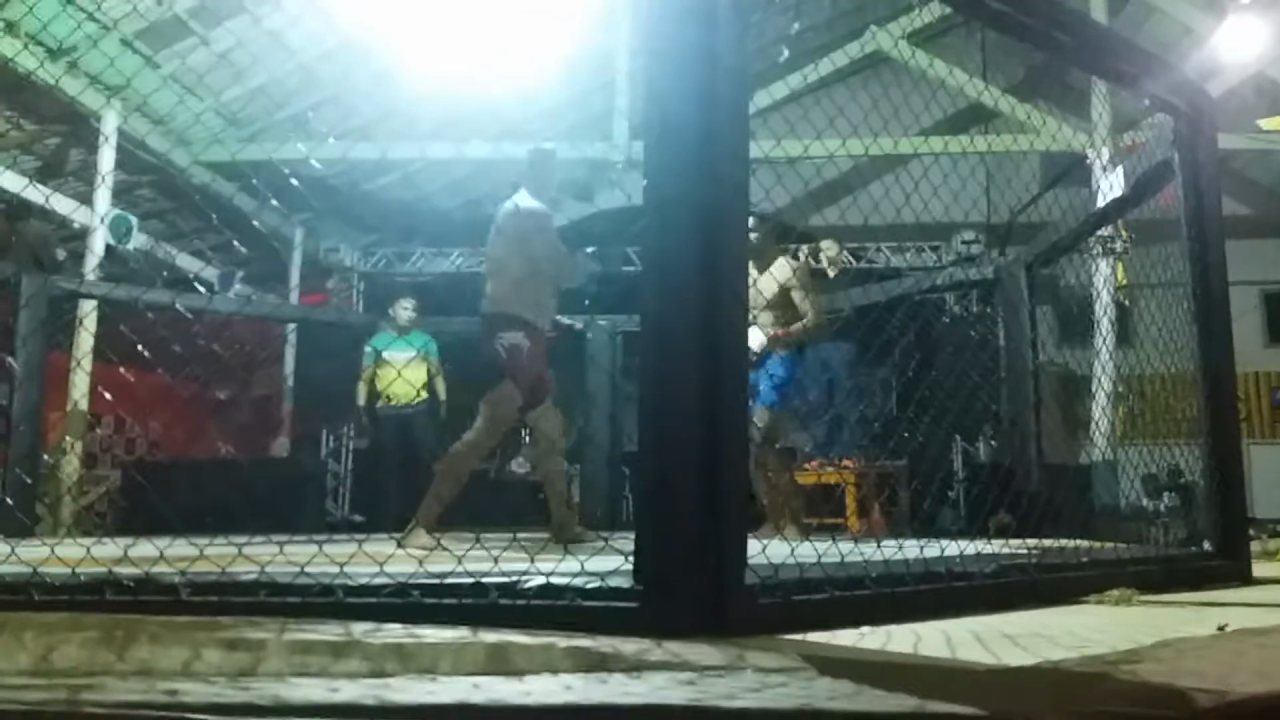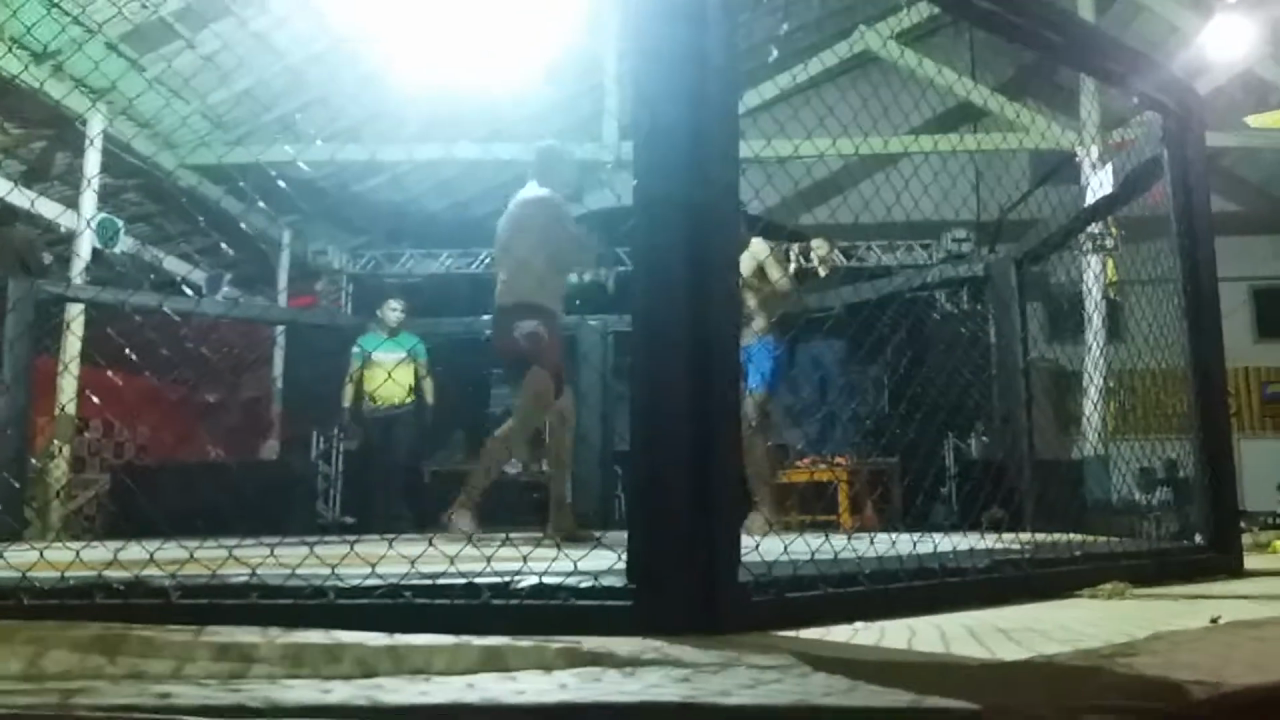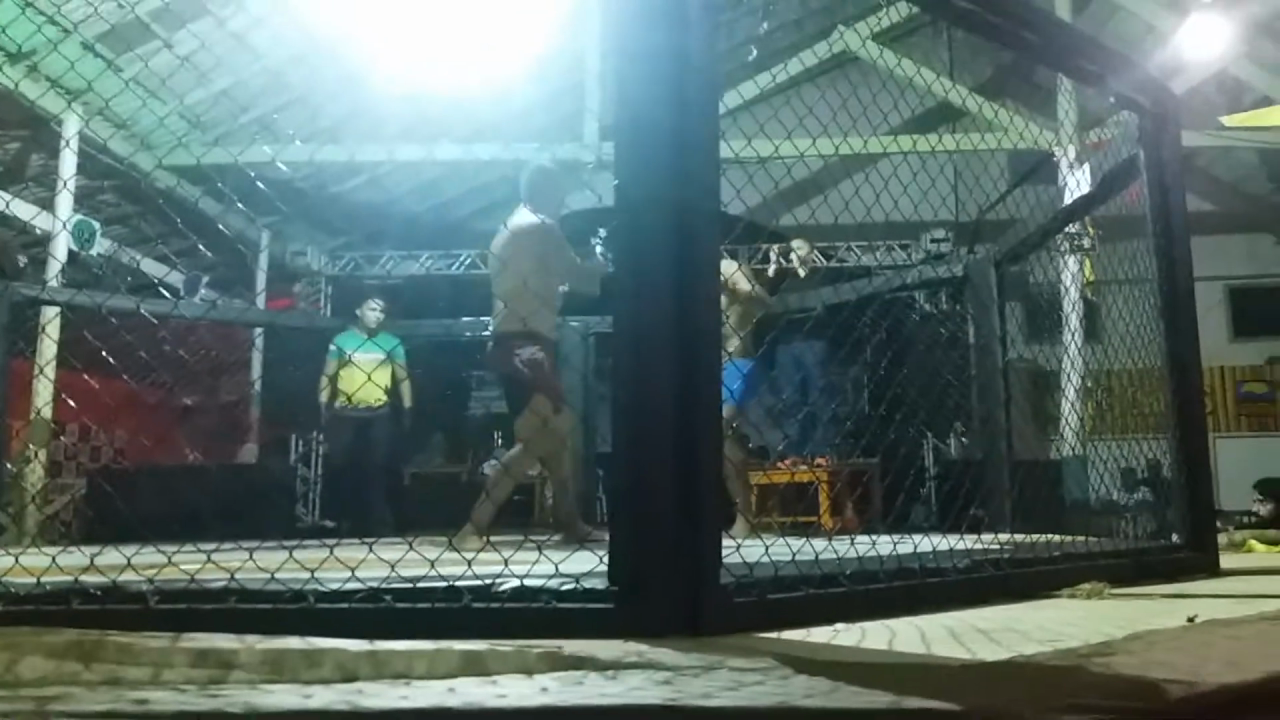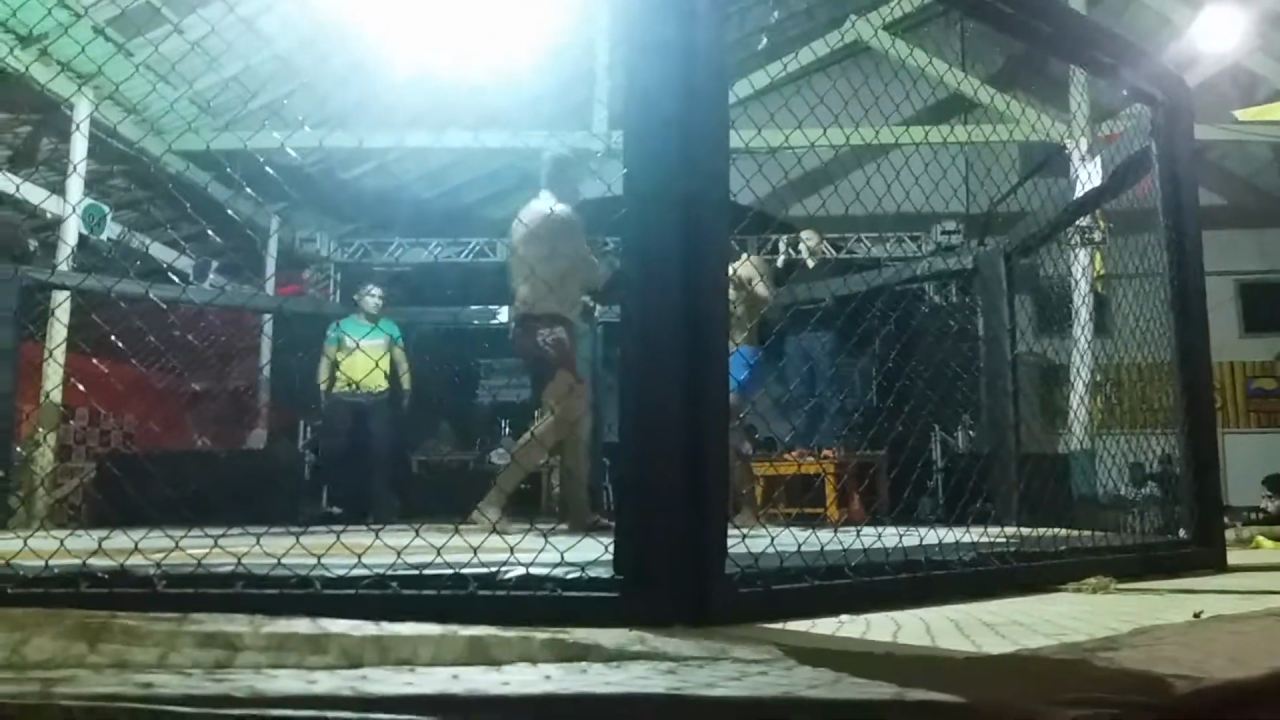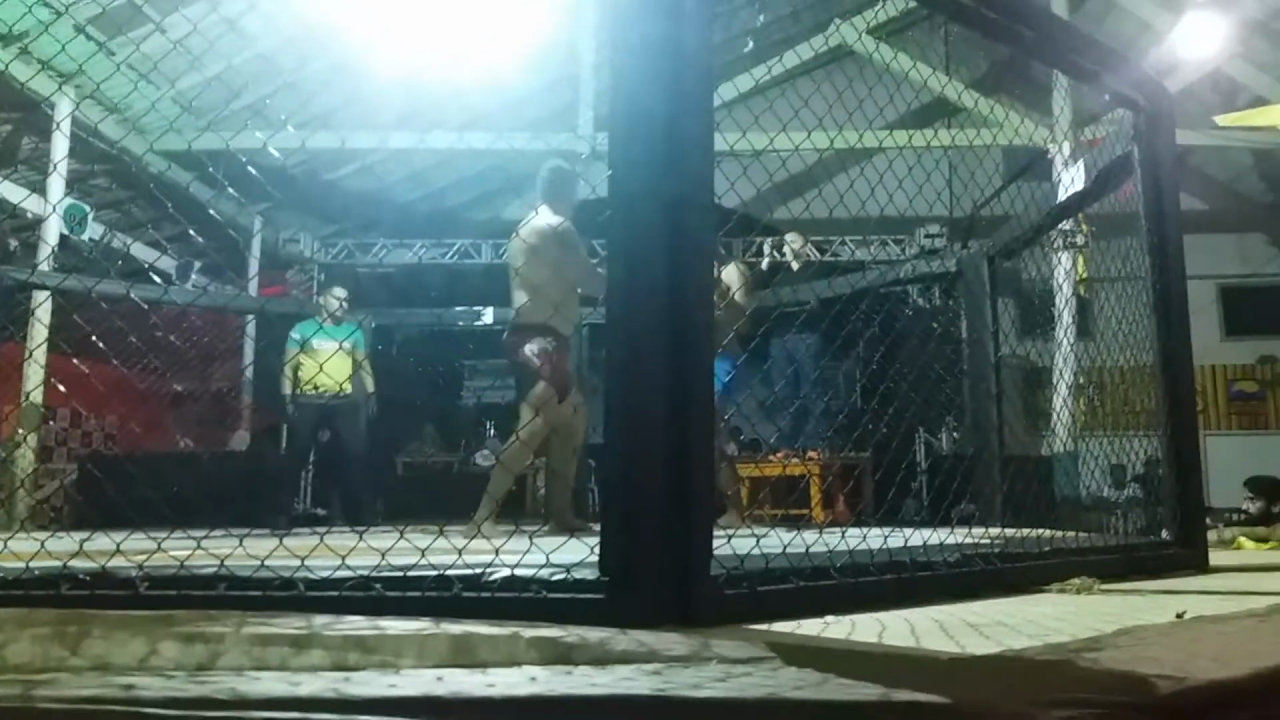
dt=0.2s
person 1, frame 1
left shoulder: (513, 212)
right shoulder: (531, 213)
right elbow: (567, 274)
left wrist: (555, 318)
right wrist: (582, 263)
left hip: (520, 335)
right hip: (514, 334)
left knee: (551, 429)
right knee: (487, 431)
left ankle: (564, 522)
right ankle: (423, 526)
person 1, frame 2
left shoulder: (520, 207)
right shoulder: (545, 202)
right elbow: (584, 254)
left wrist: (577, 275)
right wrist: (587, 253)
left hip: (523, 320)
right hip: (528, 321)
left knee: (562, 417)
right knee: (530, 414)
left ankle: (561, 519)
right ankle: (465, 505)
person 1, frame 3
left shoulder: (512, 230)
right shoulder: (539, 228)
right elbow: (585, 279)
left wrist: (568, 285)
right wrist: (599, 264)
left hip: (519, 345)
right hip: (525, 346)
left knee: (560, 431)
right knee: (535, 440)
left ankle: (569, 521)
right ankle: (473, 529)
person 1, frame 4
left shoulder: (527, 216)
right shoulder: (560, 216)
right elbow: (591, 276)
left wrist: (578, 296)
right wrist: (609, 269)
left hip: (535, 326)
right hip: (547, 328)
left knee: (578, 417)
right knee: (557, 418)
left ankle: (579, 511)
right ankle: (491, 505)
person 1, frame 5
left shoulder: (528, 228)
right shoulder: (557, 228)
right elbow: (594, 283)
left wrist: (581, 294)
right wrist: (608, 278)
left hip: (541, 337)
right hip: (539, 338)
left knee: (573, 421)
right knee: (538, 425)
left ankle: (561, 513)
right ankle: (484, 515)
person 2, frame 1
left shoulder: (789, 270)
right shoulder: (744, 270)
left elbow: (814, 321)
left wrist: (777, 335)
left hip: (778, 361)
right hip: (749, 363)
left knee: (764, 437)
right knee: (749, 439)
left ankle: (793, 521)
right ankle: (773, 515)
person 2, frame 2
left shoulder: (760, 249)
left elbow: (787, 293)
left wrist: (756, 290)
left hip: (762, 346)
right hip: (739, 348)
left knee: (752, 420)
right knee: (747, 425)
left ankle: (766, 507)
right ankle: (760, 505)
person 2, frame 3
left shoulder: (729, 270)
left elbow: (763, 303)
left wrist: (728, 289)
left hip: (738, 365)
right hip: (716, 367)
left knee: (719, 433)
right knee: (721, 437)
left ankle: (745, 516)
right ankle: (743, 510)
person 2, frame 4
left shoulder: (750, 264)
left elbow: (770, 304)
left wrist: (739, 285)
left hip: (742, 356)
right hip: (725, 357)
left knee: (728, 426)
right knee: (731, 429)
left ankle: (749, 509)
right ankle: (742, 505)
person 2, frame 5
left shoulder: (734, 269)
left elbow: (741, 318)
left wrist: (718, 290)
left hip: (724, 359)
right hip: (713, 359)
left knee: (714, 433)
right knee: (717, 434)
left ankle: (736, 511)
right ankle: (734, 509)
person 3, frame 1
left shoulder: (425, 341)
right shoulder: (376, 342)
left elbow: (437, 373)
right elbow: (365, 378)
left wrist: (443, 402)
right wrist: (361, 407)
left hip: (419, 410)
right hip: (387, 413)
left knee: (422, 458)
right knee: (390, 466)
right ankle: (388, 521)
person 3, frame 2
left shoulder: (413, 342)
right shoulder: (364, 343)
left elbow: (424, 376)
right elbow: (352, 378)
left wrist: (430, 405)
right wrist: (346, 409)
left hip: (404, 413)
right hip: (373, 414)
left knee: (399, 465)
right knee: (375, 469)
left ankle: (397, 519)
right ankle: (376, 521)
person 3, frame 3
left shoulder: (391, 343)
right shoulder: (341, 341)
left elbow: (402, 378)
right elbow: (328, 376)
left wrist: (407, 409)
right wrist: (323, 406)
left hip: (379, 415)
right hip: (345, 413)
left knee: (377, 469)
right knee: (339, 465)
left ankle: (377, 525)
right ankle: (344, 521)
person 3, frame 4
left shoulder: (390, 329)
right shoulder: (339, 327)
left elbow: (401, 362)
right elbow: (326, 362)
left wrist: (406, 390)
right wrist: (323, 393)
left hip: (378, 400)
right hip: (343, 399)
left knee: (381, 454)
right knee: (332, 452)
left ankle: (382, 511)
person 3, frame 5
left shoulder: (353, 331)
right shoulder: (302, 330)
left elbow: (363, 365)
right elbow: (289, 366)
left wrist: (371, 394)
right wrist: (288, 398)
left hip: (344, 402)
right hip: (308, 402)
left knee: (355, 454)
right knee: (297, 456)
left ankle: (356, 513)
right ankle: (283, 512)
person 4, frame 1
right shoulder: (814, 277)
left wrist: (829, 268)
right wrist: (803, 264)
left hip: (840, 343)
right hip: (814, 345)
left knee: (846, 400)
right knee: (816, 402)
left ankle: (849, 453)
right ankle: (821, 453)
person 4, frame 2
left shoulder: (839, 275)
right shoulder: (804, 275)
left wrist: (820, 268)
right wrist: (794, 265)
left hip: (832, 341)
right hip: (805, 342)
left knee: (839, 397)
right knee: (808, 399)
left ankle: (842, 451)
right ankle: (814, 450)
person 4, frame 3
left shoulder: (819, 275)
right shoulder: (784, 275)
left wrist: (800, 268)
right wrist: (773, 266)
left hip: (813, 342)
right hip: (786, 343)
left knee: (818, 398)
right knee: (789, 400)
left ankle: (822, 452)
right ankle: (795, 451)
person 4, frame 4
left shoulder: (829, 266)
right shoulder: (793, 267)
left wrist: (809, 258)
left hip: (821, 334)
right hip: (794, 335)
left knee: (826, 390)
right knee: (798, 392)
left ankle: (830, 443)
right ankle: (803, 443)
person 4, frame 5
left shoulder: (813, 269)
right shoulder: (777, 269)
left wrist: (793, 261)
right wrist: (767, 260)
left hip: (805, 336)
right hip: (779, 337)
left knee: (811, 392)
right knee: (782, 394)
left ankle: (815, 444)
right ankle: (787, 444)
